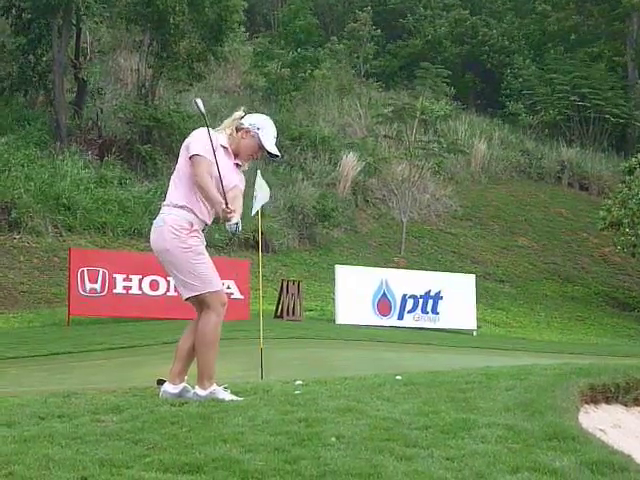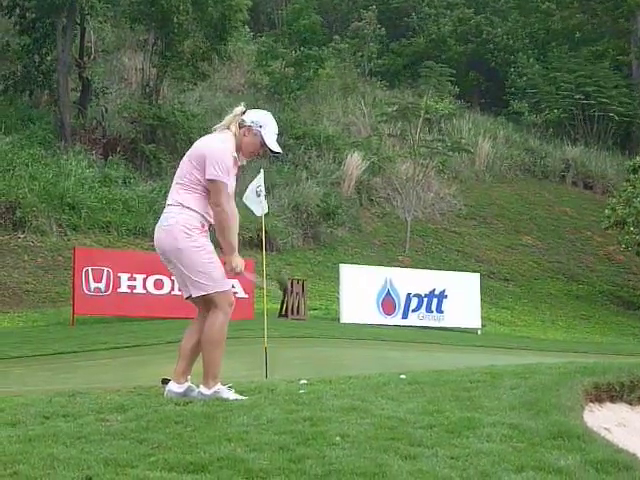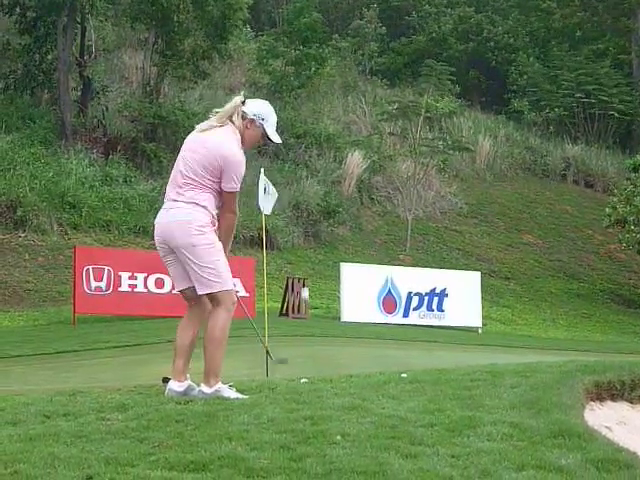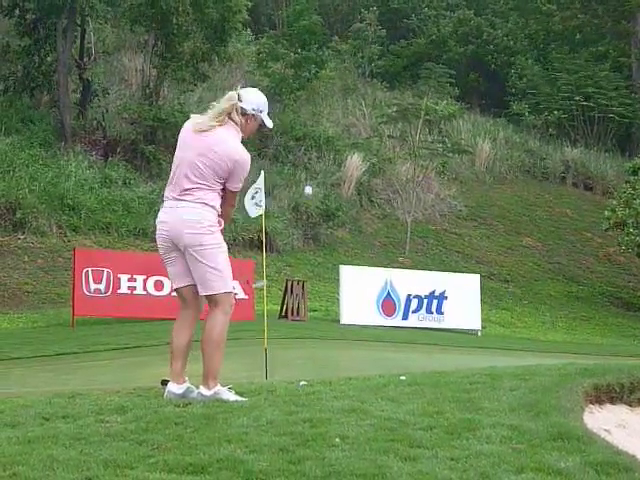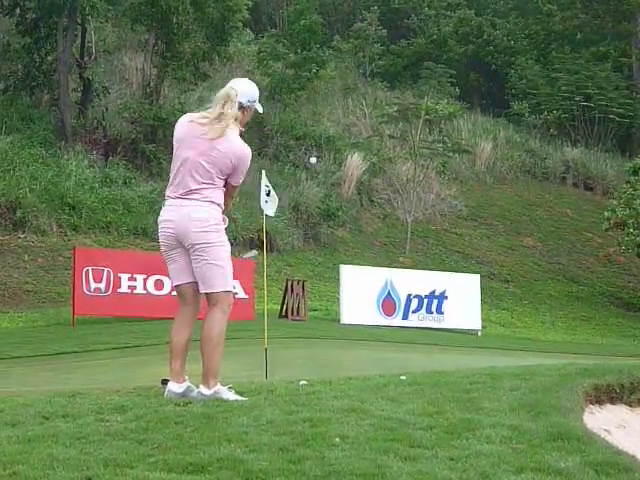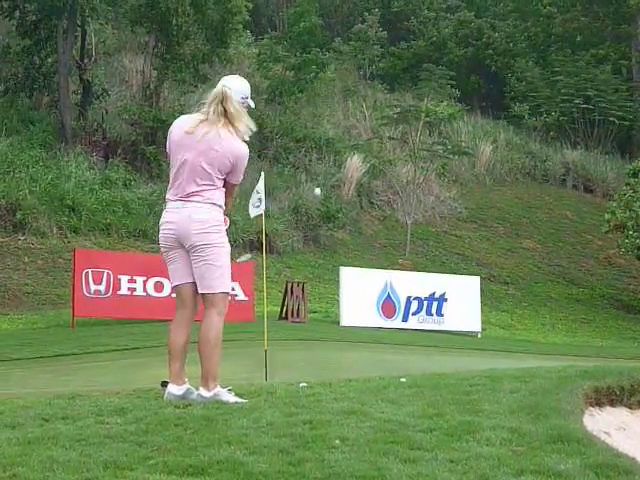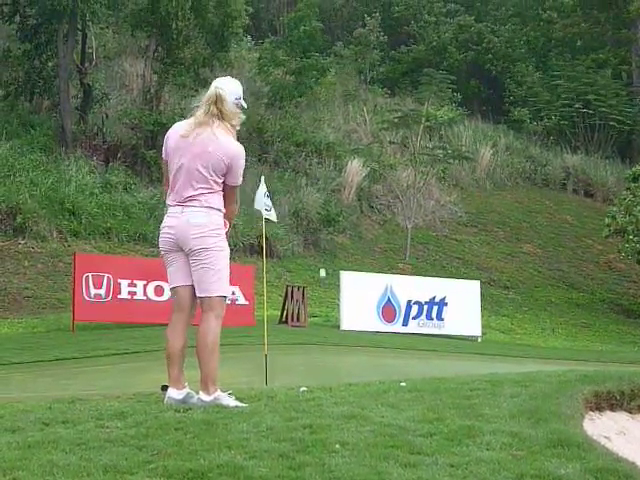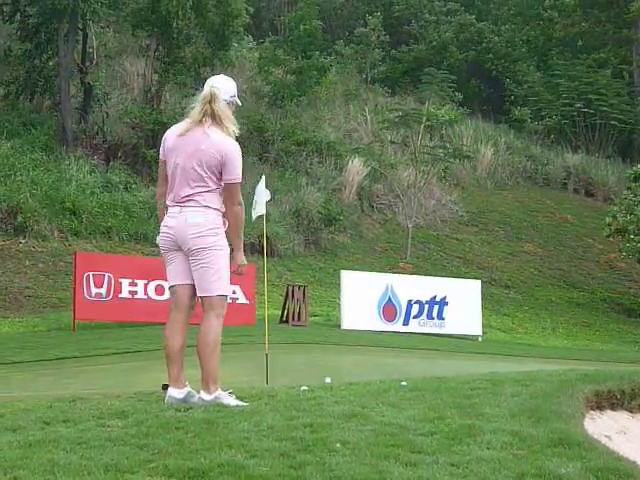
dt=0.2s
person 1, frame 1
left shoulder: (236, 168)
right shoulder: (202, 137)
left elbow: (235, 200)
right elbow: (201, 178)
left wrist: (234, 217)
right wrist: (220, 207)
left hip: (184, 233)
right hip: (176, 229)
left knee: (208, 309)
right knee: (216, 304)
left ankle: (174, 383)
right ankle: (205, 386)
person 1, frame 2
left shoulder: (232, 160)
right shoulder: (216, 148)
left elbow: (230, 208)
right elbow: (219, 206)
left wrist: (232, 252)
right wrist: (231, 254)
left hip: (173, 232)
right hip: (184, 230)
left knee: (209, 310)
right knee: (223, 303)
left ankle: (179, 382)
right ankle: (210, 386)
person 1, frame 3
left shoulder: (205, 133)
right shoulder: (233, 153)
right elbow: (229, 211)
left wrist: (217, 245)
right wrist: (223, 250)
left hip: (167, 223)
right hip: (191, 225)
left knee: (198, 305)
right knee: (225, 302)
left ankle: (178, 381)
right ankle: (211, 385)
person 1, frame 4
left shoulder: (192, 126)
right shoulder: (239, 155)
right elbow: (228, 206)
right wrist: (215, 232)
left hip: (167, 220)
right hip: (198, 223)
left knee: (189, 306)
right knee: (222, 304)
left ankle: (177, 383)
right ankle: (210, 386)
person 1, frame 5
left shoulder: (185, 123)
right shoulder: (240, 150)
left hip: (170, 217)
right hip: (203, 220)
left knee: (187, 304)
right knee: (220, 303)
left ankle: (177, 382)
right ankle: (210, 386)
person 1, frame 6
left shoulder: (179, 125)
right shoulder: (238, 148)
left hip: (171, 219)
right hip: (205, 222)
left knee: (185, 306)
right knee: (216, 306)
left ankle: (176, 384)
right ankle: (209, 388)
person 1, frame 7
left shoulder: (175, 132)
right shoulder: (233, 149)
left elbow: (168, 182)
right elbow: (230, 203)
right wrist: (224, 231)
left hip: (172, 223)
right hip: (205, 226)
left knee: (181, 309)
right knee: (213, 310)
left ankle: (176, 389)
right ankle: (209, 392)
person 1, frame 8
left shoulder: (172, 134)
right shoulder: (227, 146)
left elbow: (162, 187)
right elbow: (234, 204)
right wrist: (238, 249)
left hip: (172, 225)
right hip: (204, 226)
left knee: (180, 308)
right knee: (215, 309)
left ankle: (176, 388)
right ankle: (210, 391)
